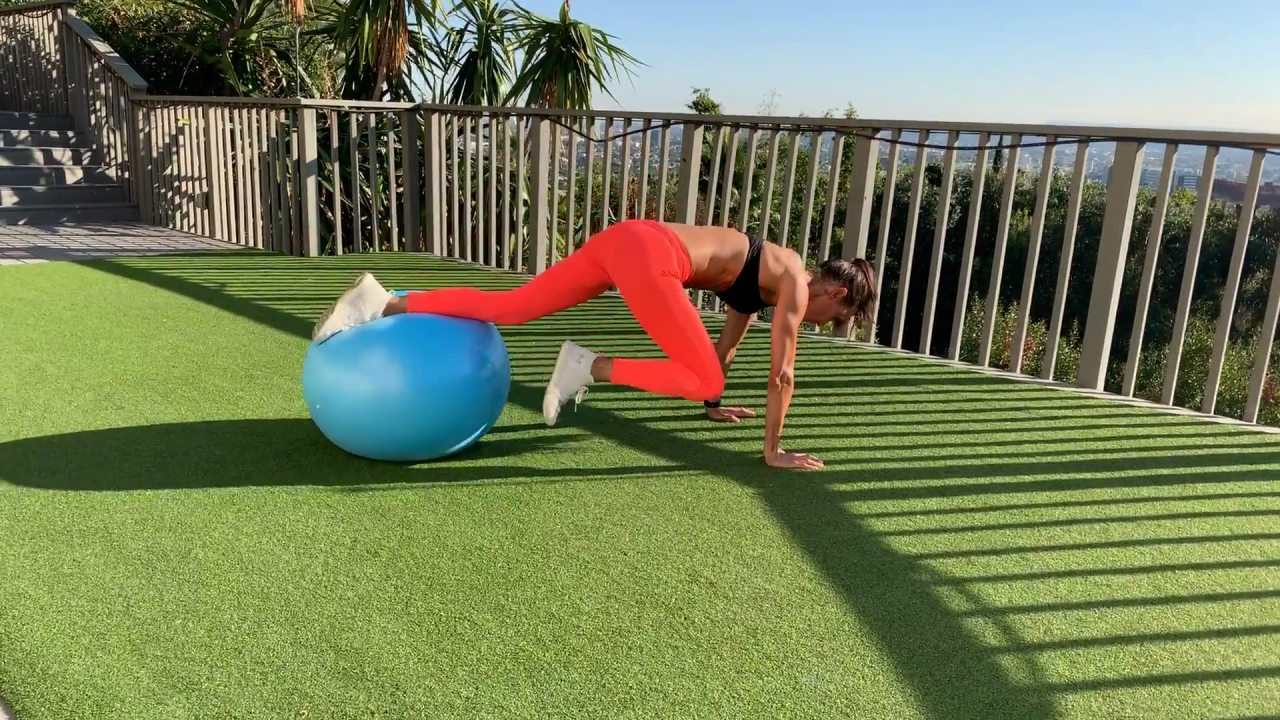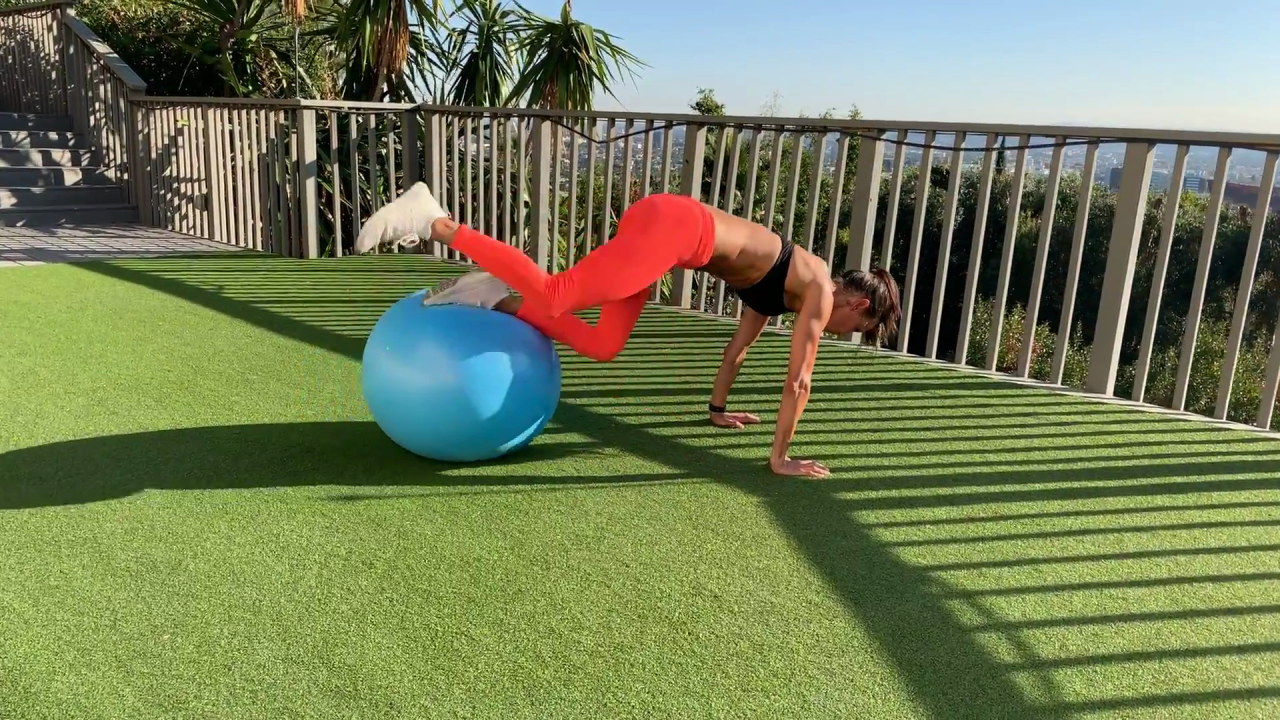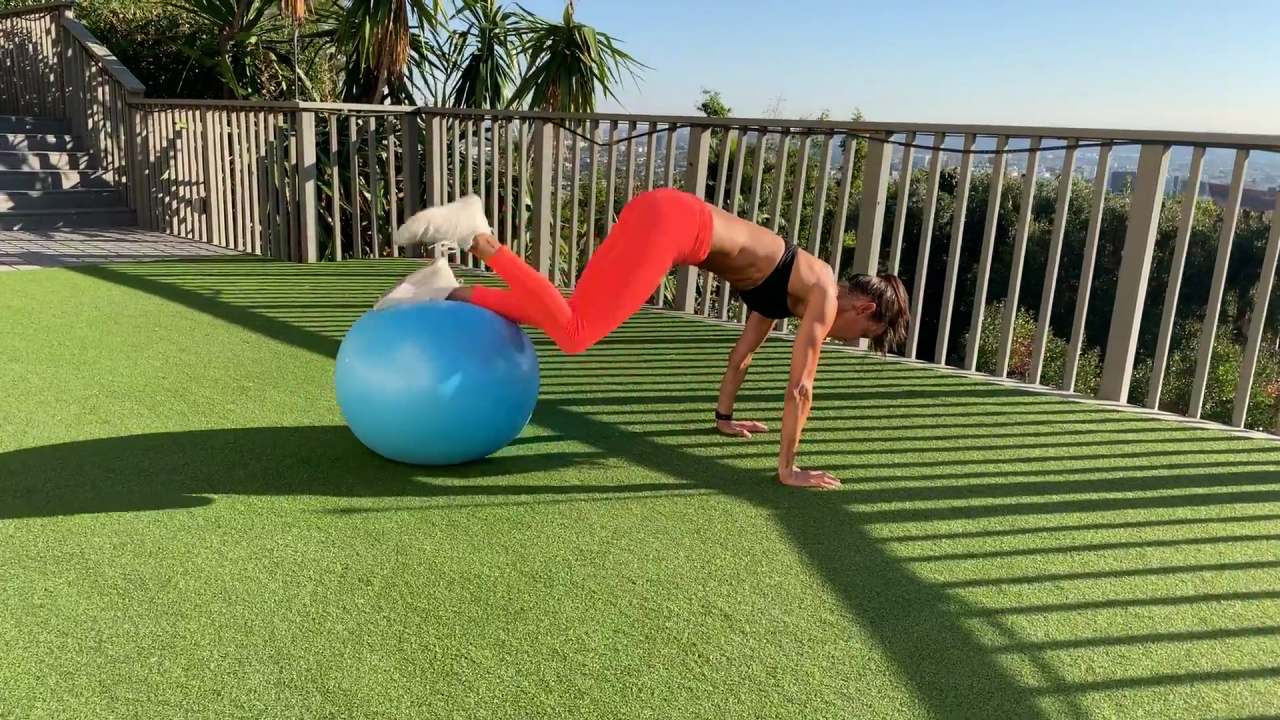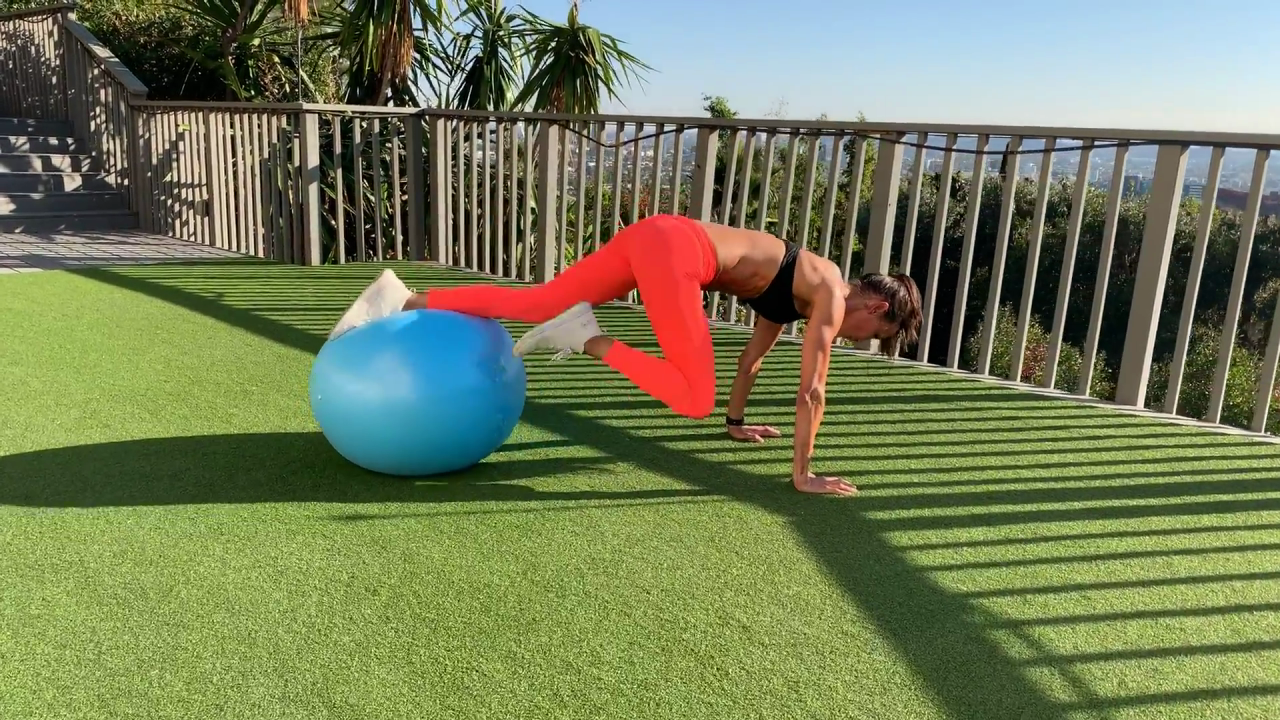
dt=0.5s
person 1, frame 1
left shoulder: (761, 281)
right shoulder: (795, 283)
left elbow: (727, 342)
right elbow: (782, 374)
left wrist: (716, 408)
right wrist: (774, 450)
left hip: (624, 242)
right hip: (645, 257)
left knee: (508, 307)
right knee: (701, 381)
left ankle: (378, 303)
right ankle: (591, 365)
person 1, frame 2
left shoulder: (782, 288)
right shoulder: (821, 293)
left elbow: (739, 344)
right elbow: (798, 381)
left wrist: (718, 410)
right wrist: (780, 458)
left hip: (657, 214)
right hip: (671, 228)
left knee: (603, 346)
right knee: (554, 300)
left ankle: (498, 296)
right ankle: (434, 221)
person 1, frame 3
left shoulder: (792, 293)
right shoulder: (824, 297)
left elbow: (743, 350)
right elbow: (800, 387)
left wrist: (725, 417)
right wrist: (789, 468)
left hip: (659, 210)
right hip: (670, 220)
left knee: (566, 312)
right knee: (568, 333)
left ankle: (446, 288)
right ankle: (477, 234)
person 1, frame 4
left shoulder: (795, 291)
right shoulder: (831, 294)
left elbow: (751, 356)
right elbow: (812, 391)
left wrist: (737, 424)
right wrist: (802, 474)
left hip: (651, 239)
right hip: (671, 250)
left knee: (529, 303)
right knee: (693, 400)
left ankle: (400, 299)
right ankle: (590, 340)
